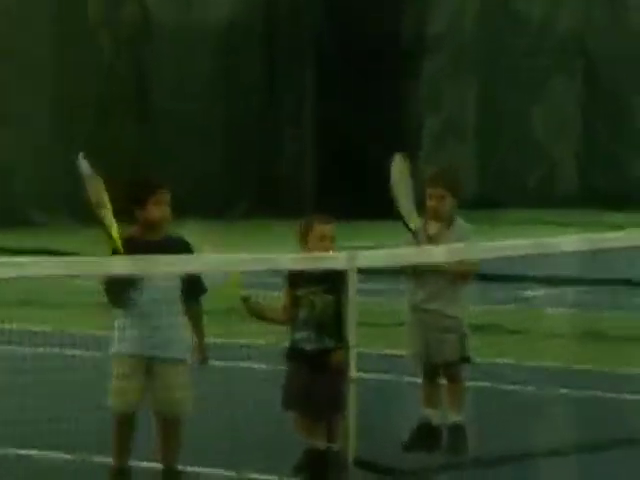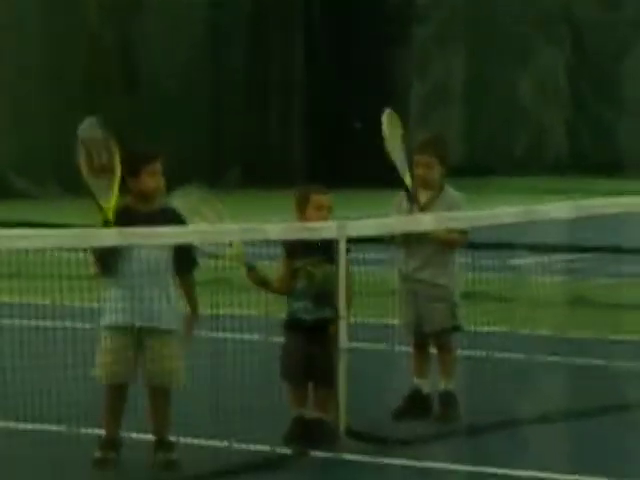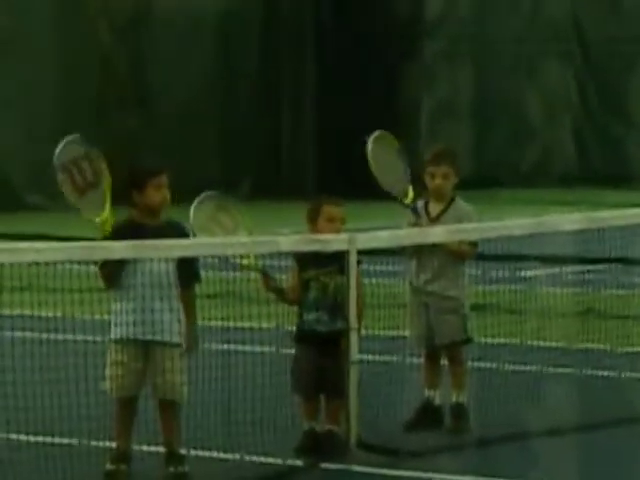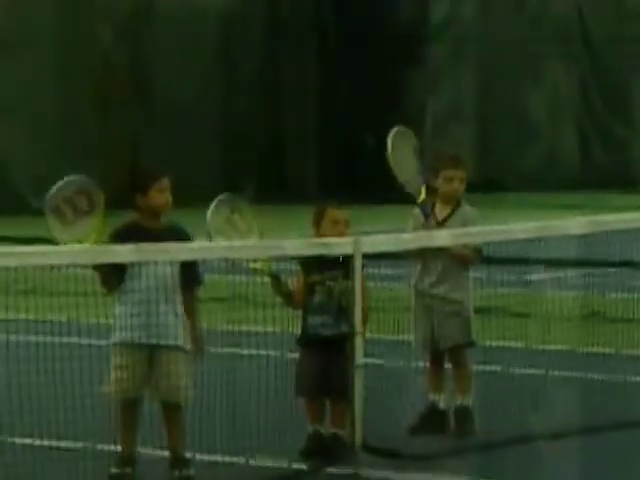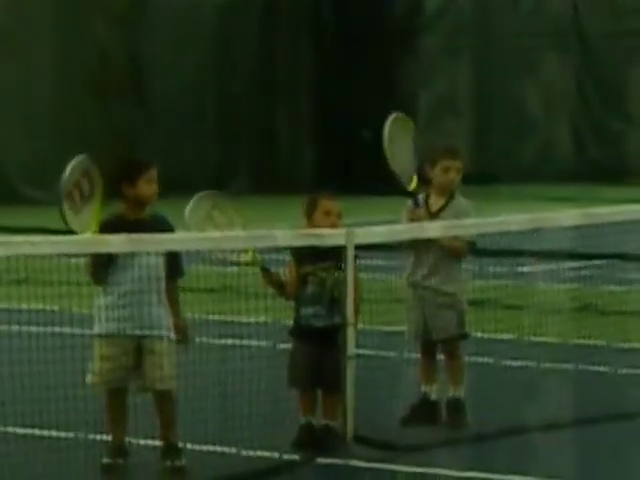
dt=0.4s
person 1, frame 1
right shoulder: (125, 249)
left elbow: (192, 298)
right elbow: (114, 298)
left wrist: (200, 338)
right wrist: (121, 281)
left hip: (171, 343)
right hip: (131, 340)
left knee: (170, 410)
right knee: (124, 407)
person 1, frame 2
left shoulder: (172, 219)
right shoulder: (116, 218)
left elbow: (184, 269)
right elbow: (103, 267)
left wrist: (193, 307)
right wrist: (108, 245)
left hip: (161, 314)
right hip: (120, 312)
left knee: (161, 380)
right knee: (115, 380)
person 1, frame 3
left shoulder: (177, 232)
right shoulder: (121, 232)
left elbow: (187, 283)
right elbow: (109, 281)
left wrist: (190, 324)
right wrist: (110, 260)
left hip: (167, 327)
right hip: (128, 326)
left knee: (170, 393)
right knee: (125, 393)
person 1, frame 4
left shoulder: (179, 236)
right shoulder: (123, 236)
left elbow: (188, 287)
right elbow: (110, 285)
left wrist: (194, 327)
right wrist: (101, 266)
left hip: (169, 330)
right hip: (131, 330)
left knee: (173, 396)
right knee: (128, 396)
person 1, frame 5
left shoulder: (163, 226)
right shoulder: (109, 228)
left elbow: (170, 277)
right elbow: (98, 278)
left wrist: (177, 316)
right wrist: (97, 258)
left hip: (156, 321)
right hip: (115, 321)
left knee: (164, 386)
right knee: (115, 386)
person 2, frame 1
left shoulder: (462, 230)
right shoulder: (416, 229)
left elbow: (469, 269)
right elbow: (409, 268)
left wrist: (440, 264)
left hip: (448, 311)
right hip: (420, 308)
left knee: (452, 370)
right knee: (428, 369)
left ankle: (456, 425)
right ankle: (429, 424)
person 2, frame 2
left shoulder: (452, 199)
right shoulder: (405, 198)
left elbow: (460, 238)
right elbow: (399, 239)
left wrist: (431, 231)
left hip: (439, 280)
right hip: (410, 278)
left knee: (442, 339)
right knee: (418, 338)
person 2, frame 3
left shoulder: (463, 211)
right shoulder: (416, 210)
left elbow: (469, 251)
right elbow: (410, 251)
left wrist: (440, 239)
left hip: (449, 292)
right hip: (421, 290)
left knee: (453, 351)
right knee: (429, 351)
person 2, frame 4
left shoulder: (468, 216)
right shoulder: (420, 214)
left elbow: (472, 256)
left hip: (454, 296)
right hip: (425, 293)
left knee: (457, 354)
right knee: (434, 354)
person 2, frame 5
left shoulder: (462, 207)
right shoulder: (415, 204)
left elbow: (463, 248)
right elbow: (408, 243)
right wrist: (414, 226)
left hip: (447, 288)
right hip: (419, 284)
left knee: (451, 346)
right knee: (425, 346)
person 3, frame 1
left shoulder: (338, 276)
right shoulder: (296, 276)
left elbow: (347, 315)
right elbow: (286, 316)
left wrist: (343, 348)
right wrist: (256, 309)
left hip: (328, 356)
right hip: (300, 354)
left knee: (330, 408)
right knee: (301, 406)
left ankle: (331, 451)
right ankle: (313, 449)
person 3, frame 2
left shoulder: (335, 247)
right shoulder: (292, 247)
right elbow: (284, 286)
left wrist: (339, 319)
right wrist: (262, 280)
left hip: (325, 326)
right hip: (297, 325)
left knee: (324, 379)
right knee: (295, 376)
left ankle: (321, 420)
right ankle: (300, 419)
person 3, frame 3
left shoulder: (347, 259)
right shoulder: (303, 259)
left elbow: (356, 300)
right elbow: (294, 297)
left wrist: (352, 330)
right wrist: (276, 289)
left hip: (337, 338)
right hip: (308, 337)
left knee: (336, 390)
right knee: (307, 389)
left ankle: (333, 432)
right ankle: (311, 431)
person 3, frame 4
left shoulder: (351, 262)
right shoulder: (308, 263)
left elbow: (361, 303)
right elbow: (299, 301)
left wrist: (357, 333)
right wrist: (284, 291)
left hip: (341, 341)
right hip: (312, 340)
left knee: (340, 393)
right knee: (312, 392)
left ankle: (338, 435)
right ankle: (316, 434)
person 3, frame 5
left shoulder: (344, 254)
right shoulder: (300, 253)
left elbow: (353, 294)
right elbow: (292, 292)
right wrist: (276, 283)
left hip: (334, 332)
right hip: (305, 331)
left knee: (332, 384)
right knee: (304, 383)
left ankle: (329, 427)
right ankle: (307, 425)
